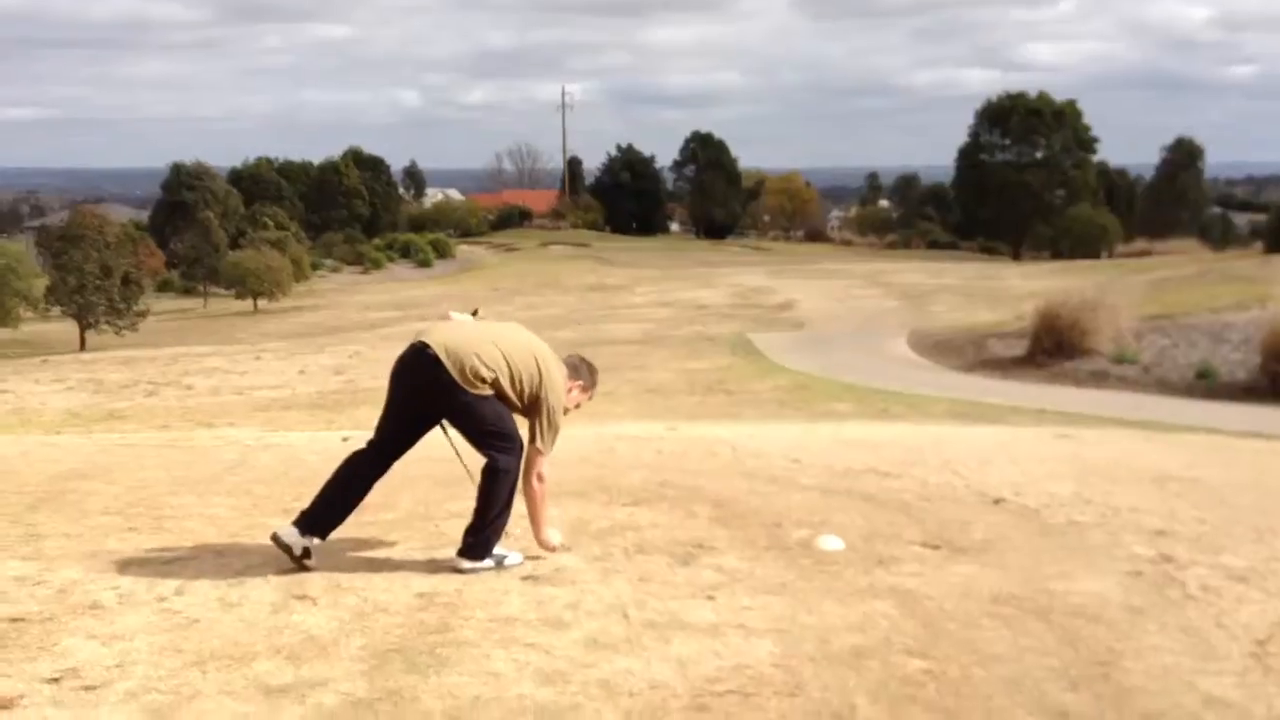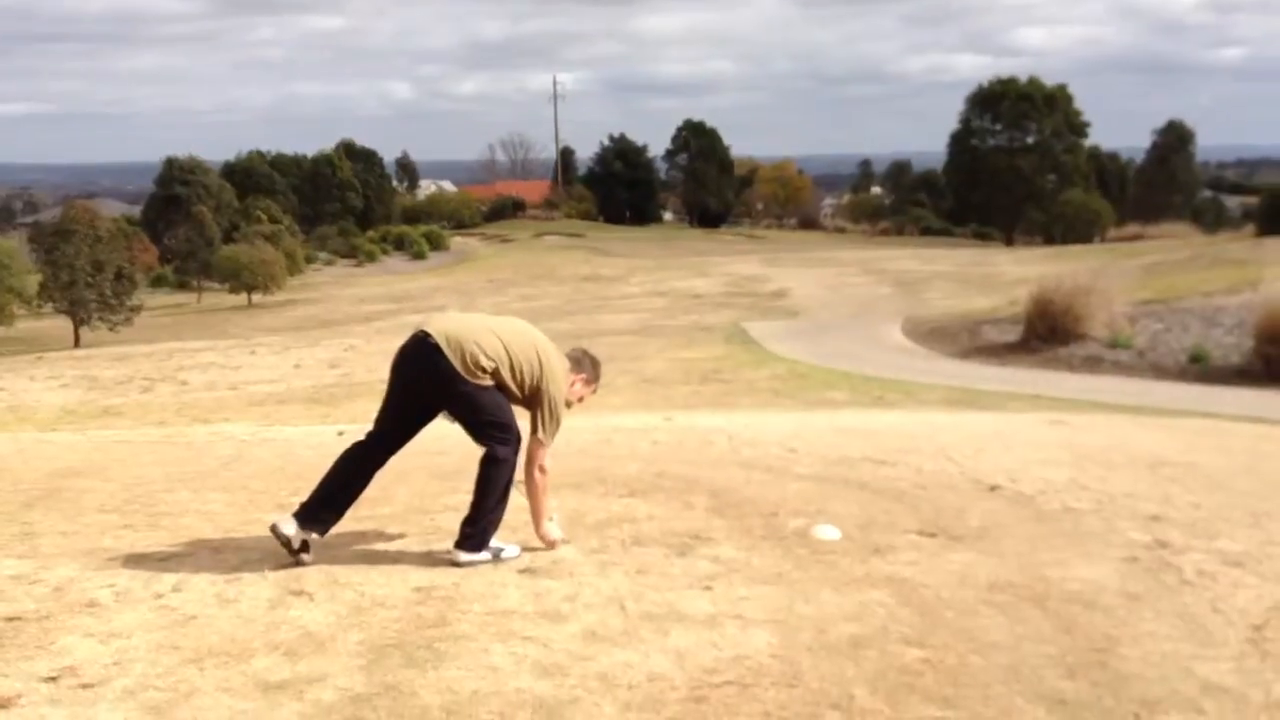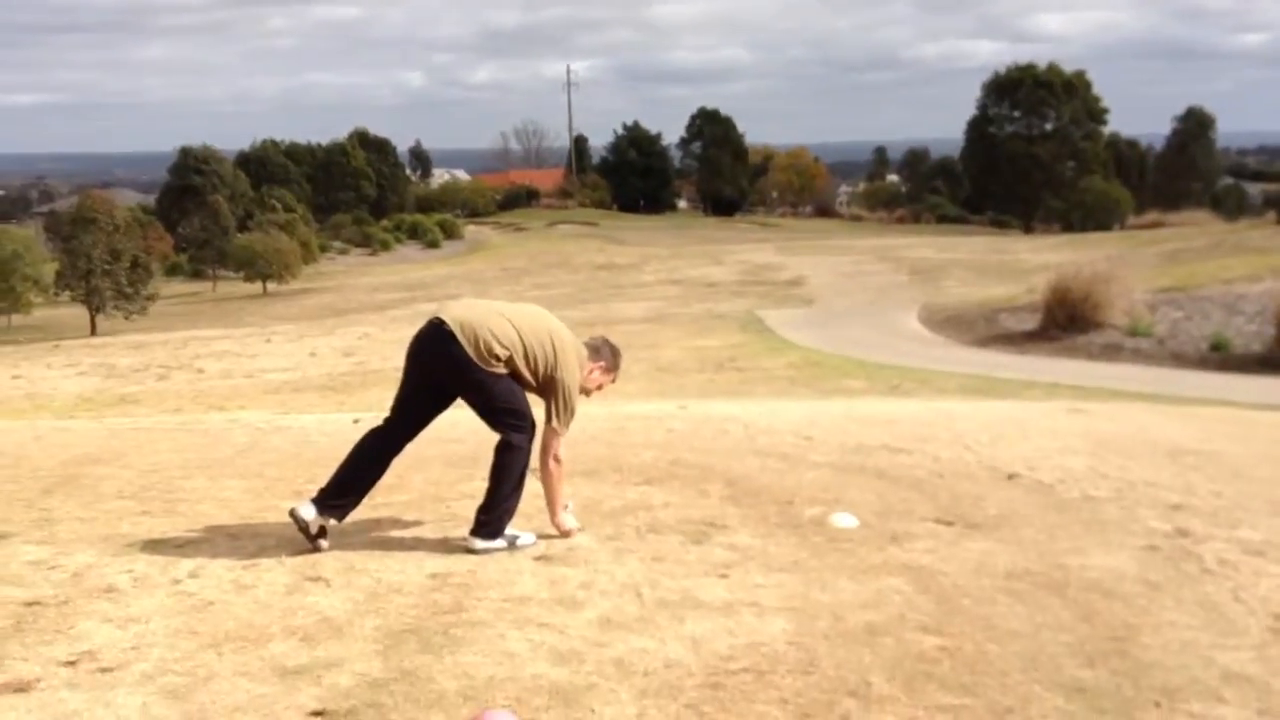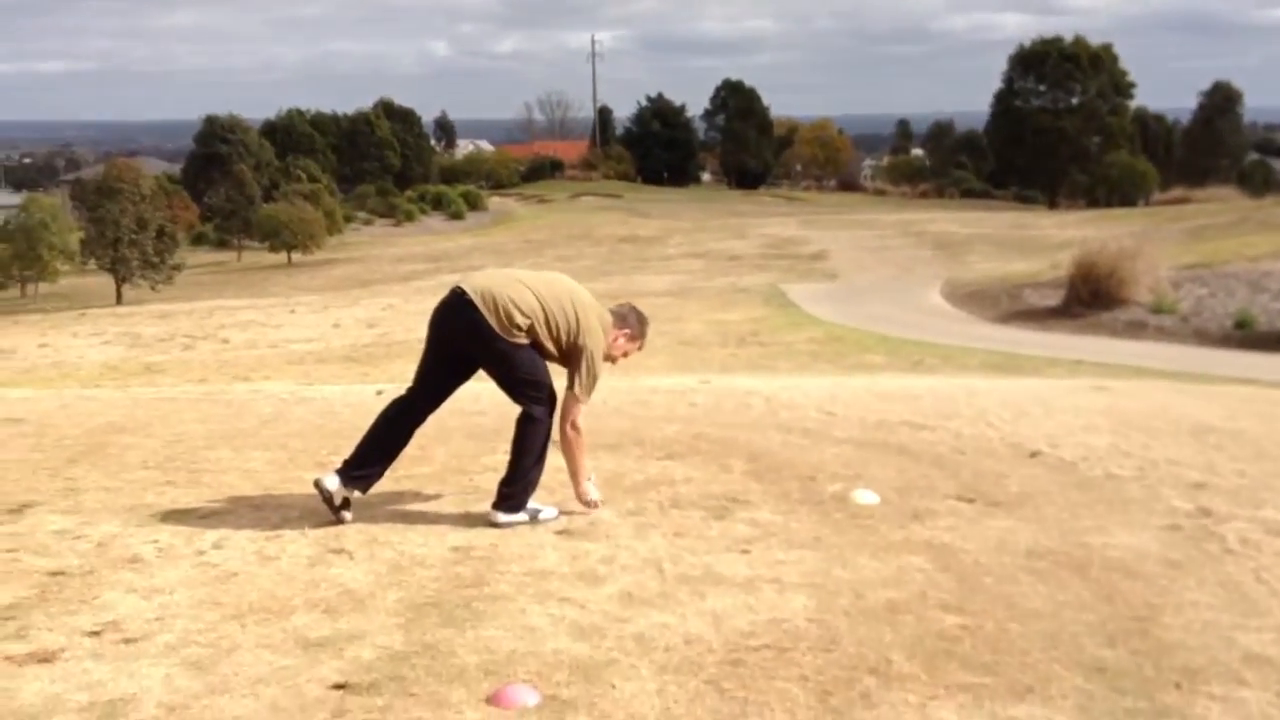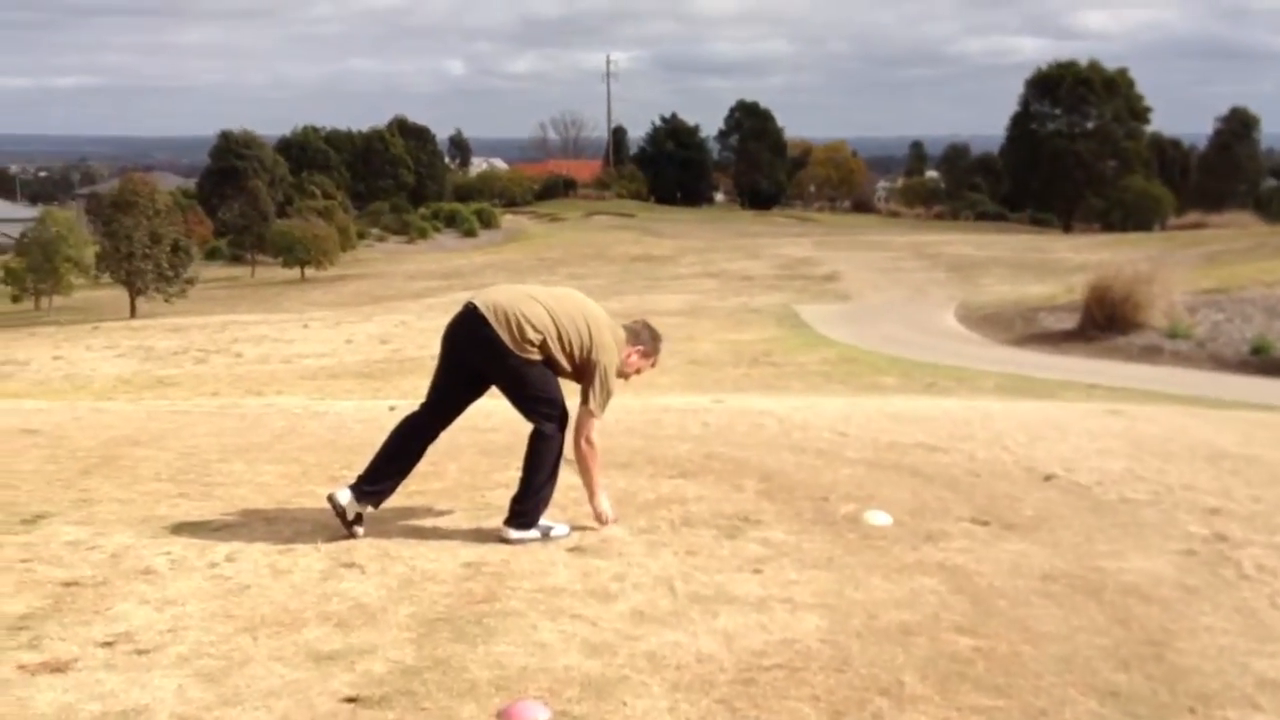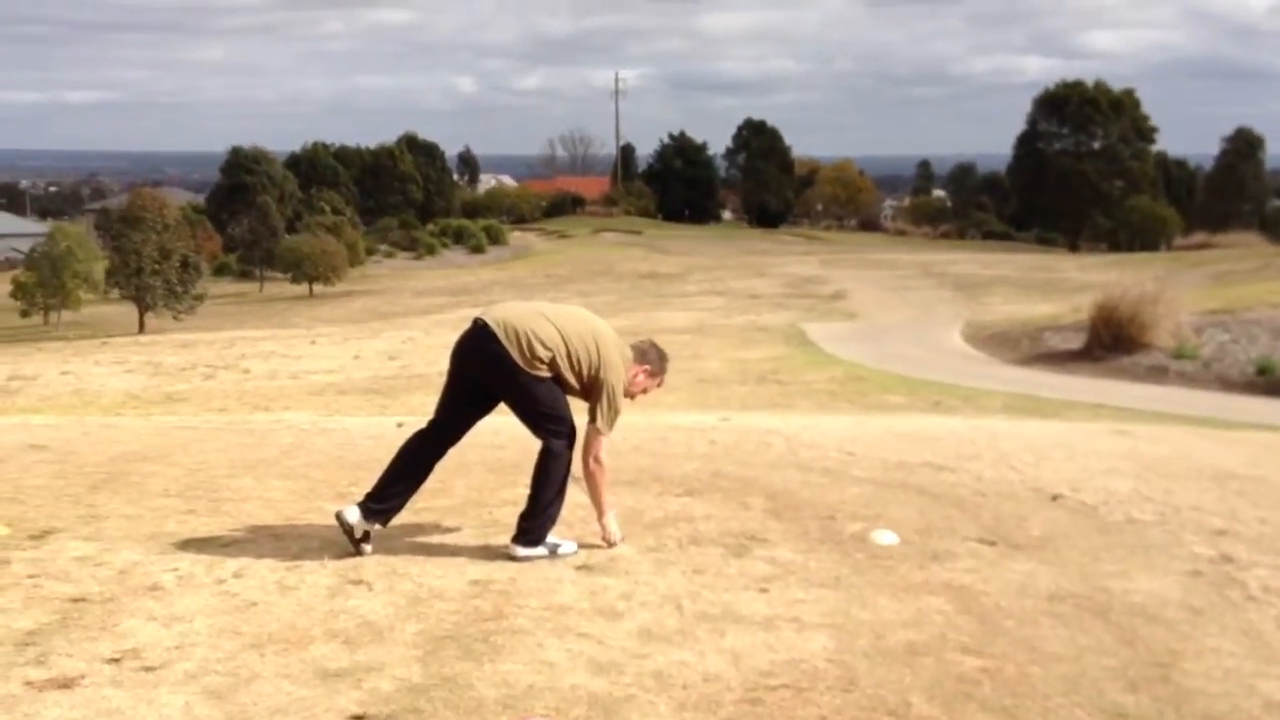
dt=0.4s
person 1, frame 1
left shoulder: (515, 333)
right shoulder: (553, 387)
left elbow: (454, 318)
right elbow: (535, 473)
right wrist: (542, 531)
left hip: (418, 354)
right hip: (460, 373)
left knee: (380, 451)
right knee: (507, 452)
left ankle: (303, 532)
right ankle: (477, 552)
person 1, frame 2
left shoulder: (536, 349)
right shoulder: (554, 381)
right elbow: (537, 466)
right wrist: (543, 525)
left hip: (421, 344)
right hip: (458, 363)
left knee: (379, 442)
right knee: (504, 444)
left ankle: (302, 525)
right ankle: (473, 545)
person 1, frame 3
left shoulder: (557, 341)
right shoulder: (569, 369)
right elbow: (551, 455)
right wrist: (559, 514)
left hip: (436, 332)
right hip: (473, 348)
left knee: (396, 428)
right knee: (519, 431)
left ankle: (320, 510)
right ankle: (489, 532)
person 1, frame 4
left shoulder: (585, 311)
right shoulder: (594, 336)
right elbow: (570, 422)
right wrist: (582, 484)
left hip: (460, 301)
right hip: (494, 319)
left knee: (419, 399)
right knee: (540, 404)
left ankle: (344, 481)
right ankle: (512, 505)
person 1, frame 5
left shoulder: (598, 327)
right shoulder: (607, 353)
right elbow: (584, 438)
right wrist: (597, 496)
left hip: (473, 317)
right hip: (508, 335)
left knee: (432, 414)
right knee: (552, 420)
left ankle: (358, 496)
right ankle: (524, 522)
person 1, frame 6
left shoulder: (605, 345)
right shoulder: (614, 371)
right elbow: (593, 456)
right wrist: (605, 515)
left hip: (482, 334)
right hip: (517, 352)
left knee: (440, 432)
right knee: (560, 438)
left ankle: (366, 514)
right ankle: (531, 539)
